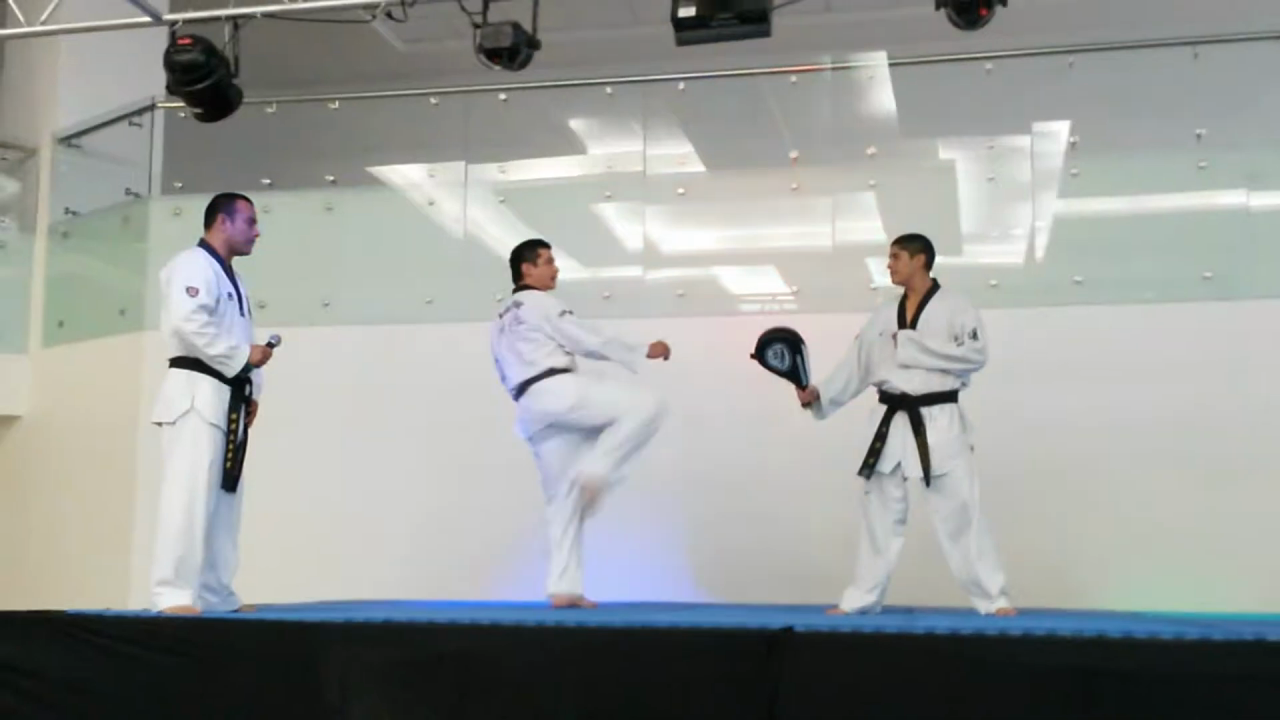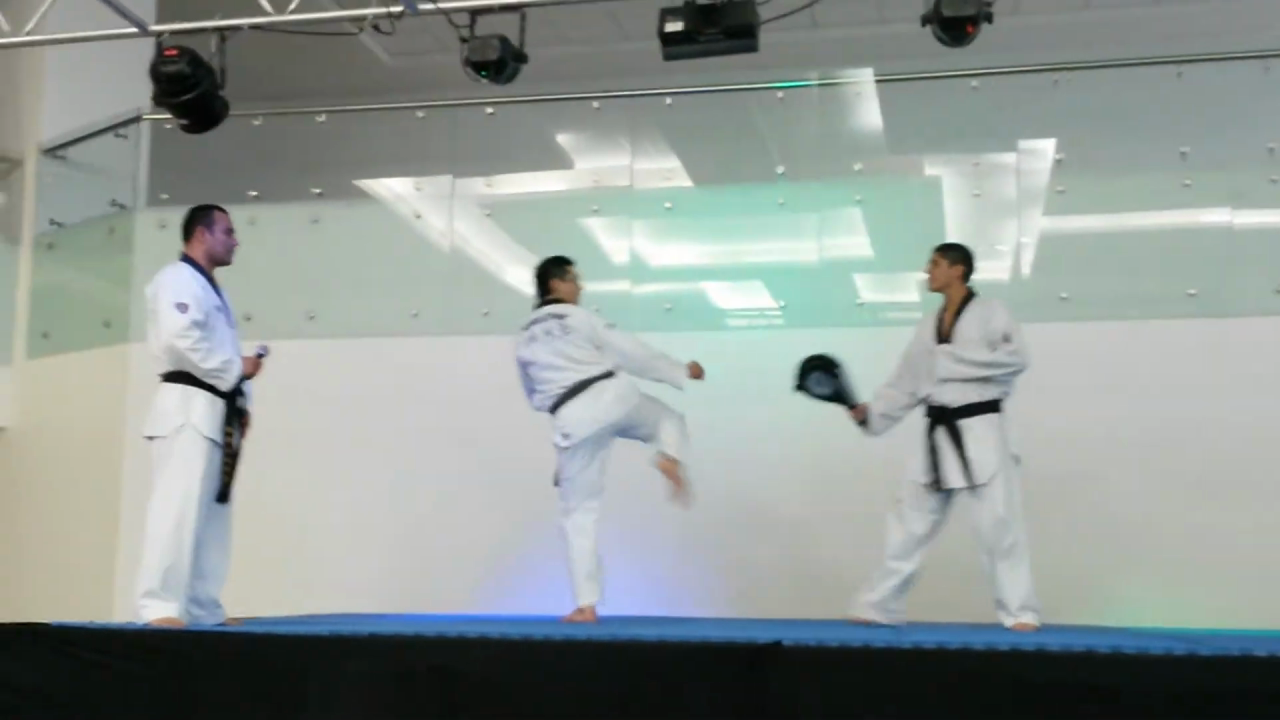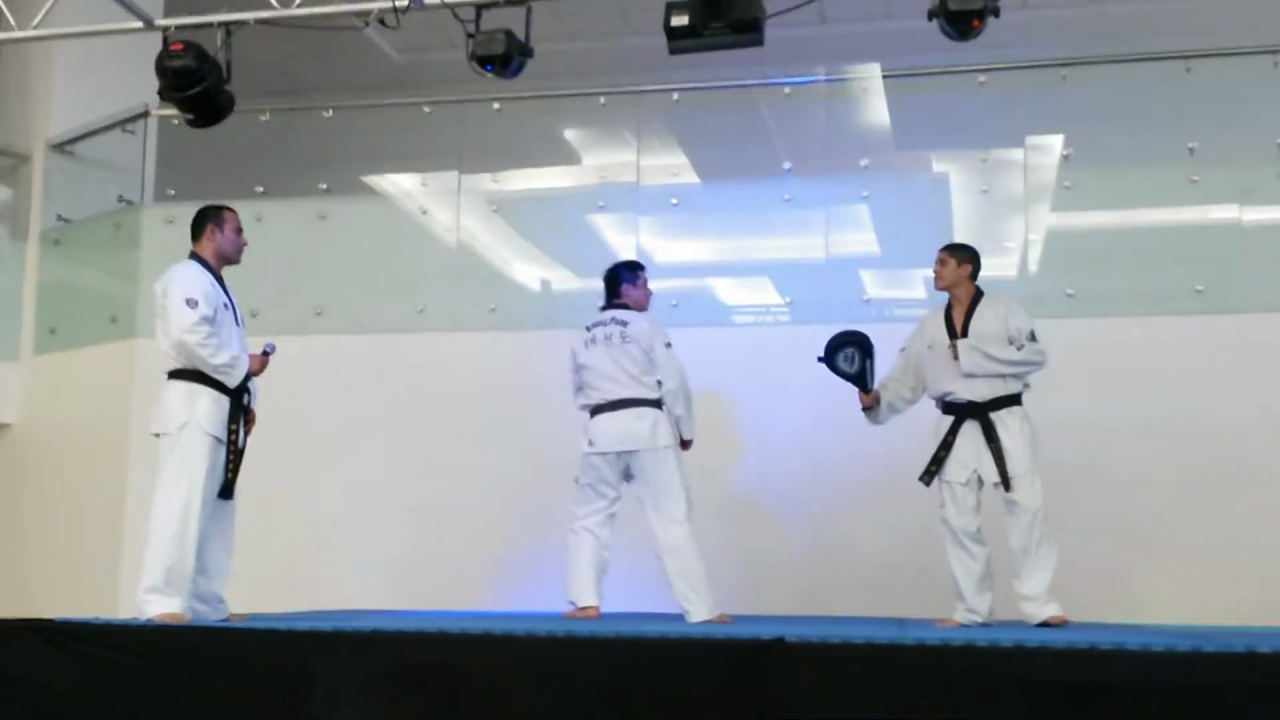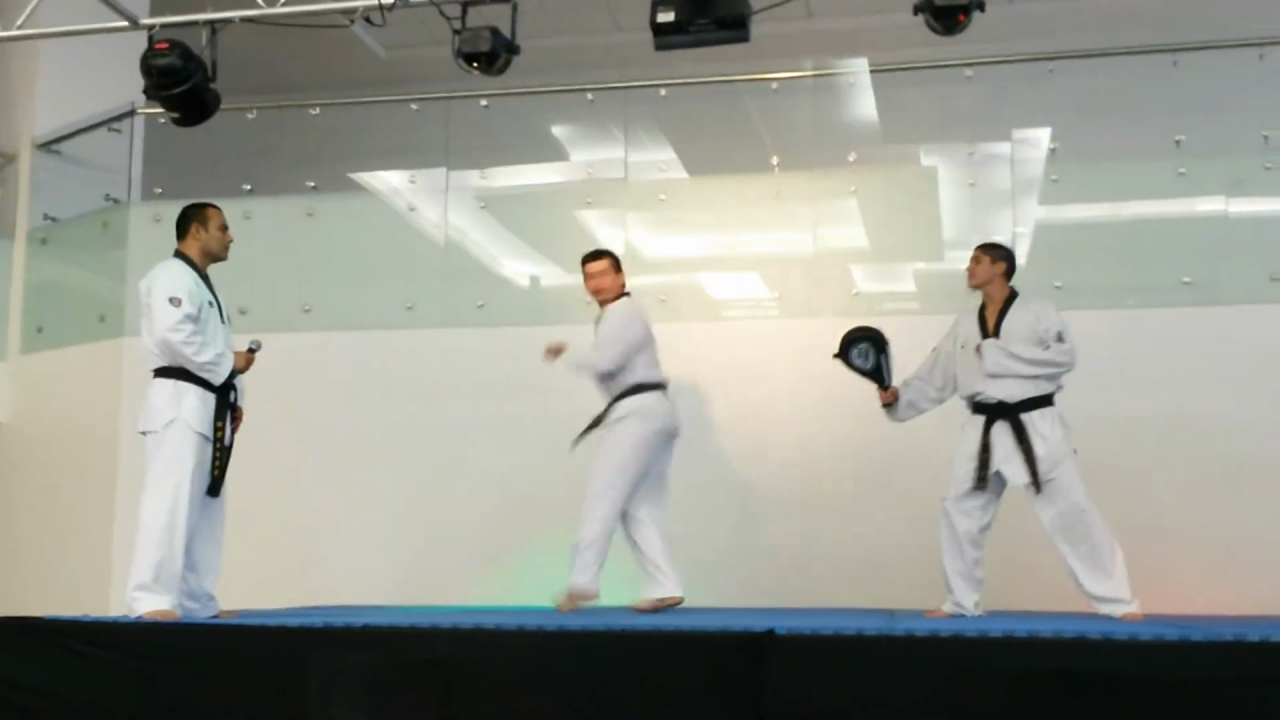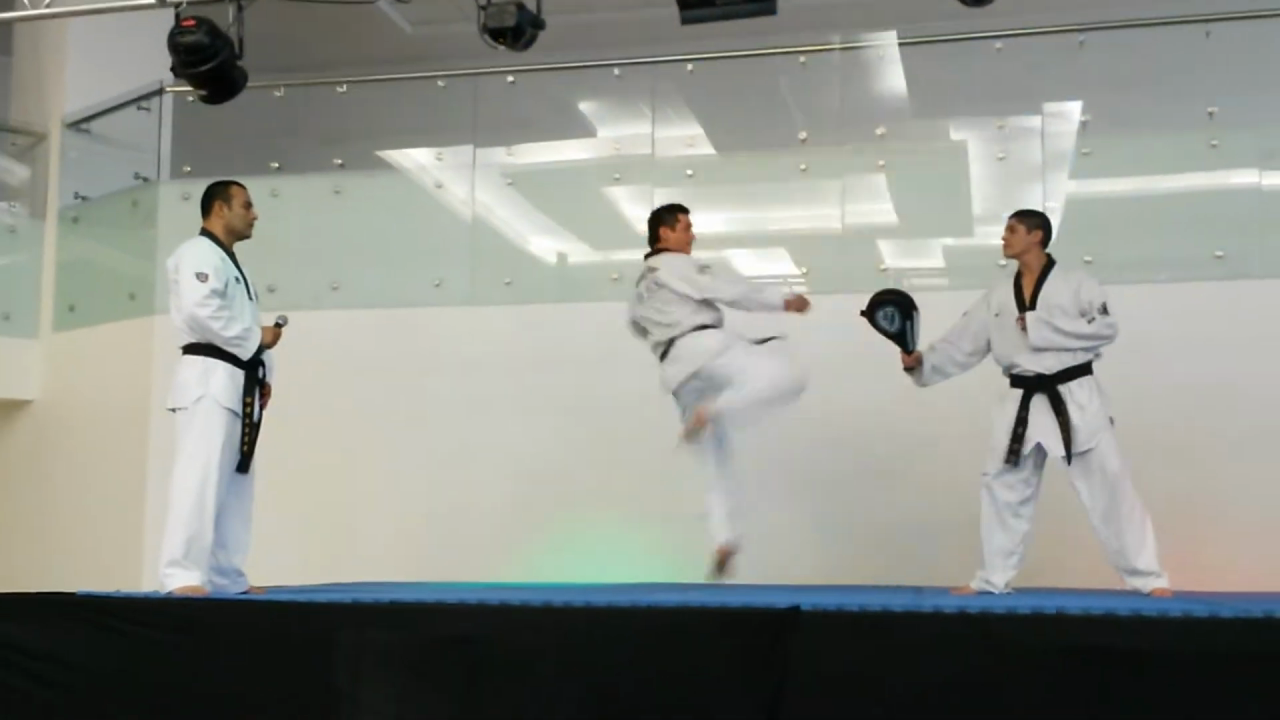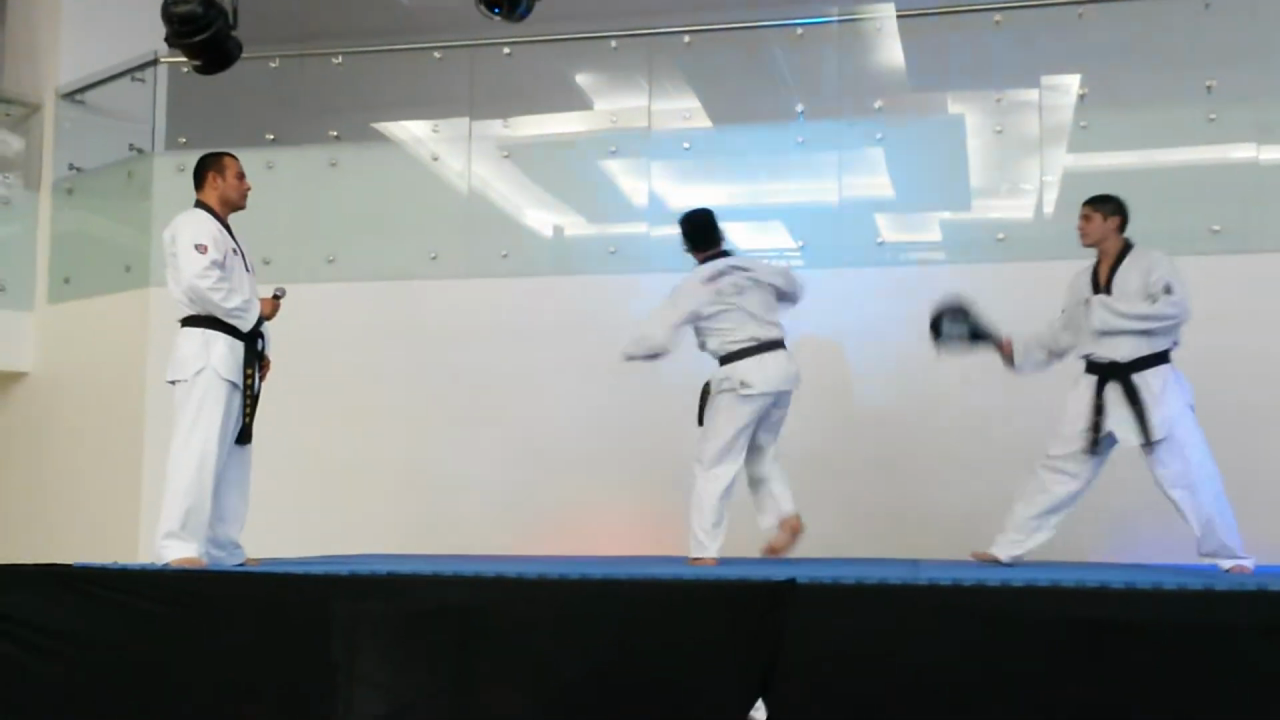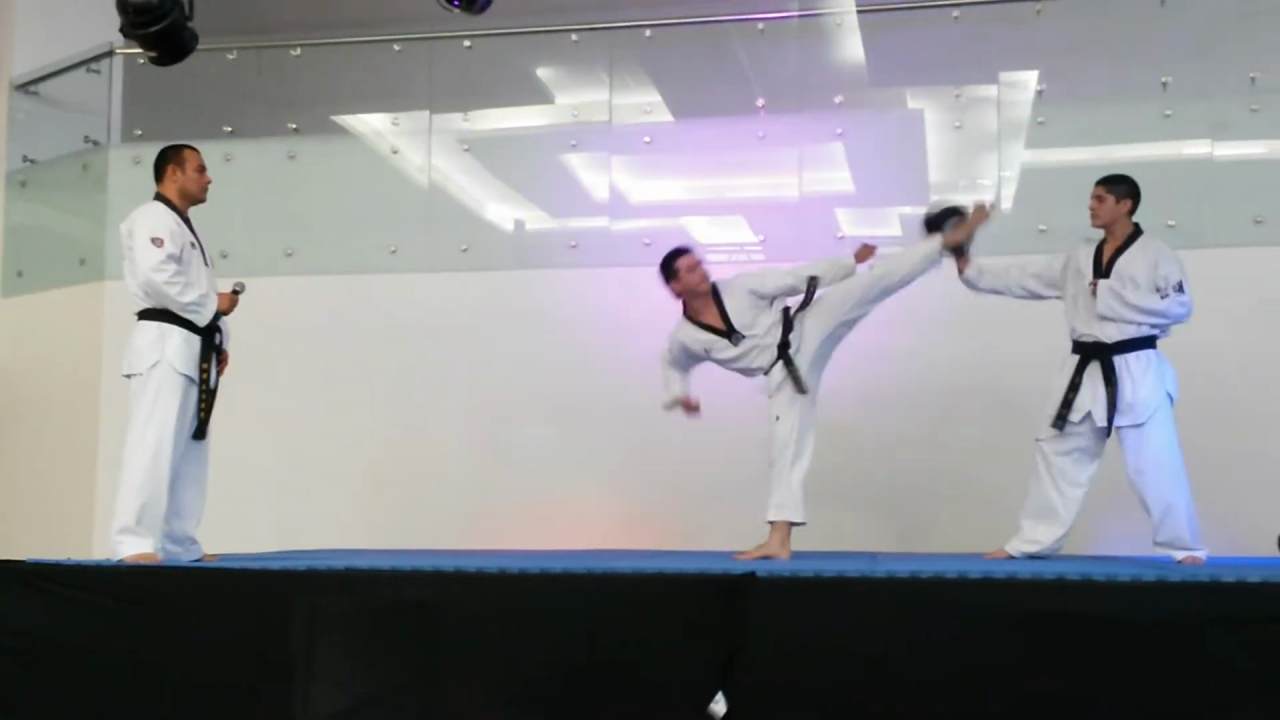
dt=0.5s
person 1, frame 1
left shoulder: (231, 279)
right shoulder: (192, 265)
right elbow: (187, 324)
left wrist: (250, 392)
right wrist: (243, 356)
left hip: (225, 400)
right hip: (196, 395)
left knee: (223, 497)
right knee: (189, 494)
left ankle: (216, 593)
right ankle: (173, 593)
person 1, frame 2
left shoulder: (210, 289)
right shoulder: (178, 279)
right elbow: (179, 341)
left wrist: (239, 402)
right wrist: (236, 369)
left hip: (214, 412)
right hip: (188, 408)
left knee: (211, 510)
right knee: (178, 504)
left ankle: (201, 606)
right ankle: (158, 605)
person 1, frame 3
left shoulder: (217, 287)
right shoulder: (187, 277)
right elbow: (188, 336)
left wrist: (244, 400)
right wrist: (244, 366)
left hip: (219, 408)
right hip: (194, 404)
left knee: (216, 506)
right knee: (182, 501)
left ankle: (205, 603)
right ankle: (161, 601)
person 1, frame 4
left shoulder: (204, 286)
right shoulder: (173, 276)
right elbow: (173, 335)
left wrist: (232, 397)
right wrist: (229, 364)
left hip: (207, 406)
right hip: (180, 402)
left knee: (205, 506)
right knee: (170, 500)
left ankle: (195, 600)
right ankle: (150, 599)
person 1, frame 5
left shoulder: (231, 263)
right shoulder: (198, 253)
right elbow: (200, 311)
left wrist: (261, 375)
right wrist: (257, 339)
left hip: (236, 383)
right hip: (209, 379)
left knee: (235, 482)
right knee: (200, 476)
left ankle: (225, 576)
right ankle: (182, 574)
person 1, frame 6
left shoulder: (224, 234)
right shoulder: (194, 225)
right elbow: (200, 283)
left wrist: (258, 347)
right wrist: (255, 310)
left hip: (233, 354)
right hip: (209, 351)
left knee: (232, 454)
right knee: (199, 449)
left ankle: (222, 547)
right ankle: (178, 547)
person 1, frame 7
left shoulder: (185, 228)
right shoulder: (153, 218)
right elbow: (156, 277)
left wrist: (217, 340)
right wrist: (213, 305)
left hip: (192, 348)
right hip: (165, 344)
left knee: (189, 449)
right knee: (154, 443)
left ankle: (178, 543)
right ankle: (134, 542)
person 2, frame 1
left shoulder: (954, 306)
right shoulder: (884, 315)
left elbow: (976, 354)
right elbow: (856, 365)
left wrist: (914, 348)
right wrist: (819, 394)
left hip: (937, 419)
right hip: (891, 421)
left knee: (958, 511)
right knee: (880, 511)
left ankle: (992, 598)
right ankle: (861, 599)
person 2, frame 2
left shoulder: (991, 313)
right shoulder: (929, 327)
left elbow: (1015, 359)
right elbow: (905, 384)
left wrist: (952, 361)
right wrist: (870, 412)
left hip: (980, 429)
right hip: (938, 432)
left knee: (998, 522)
right knee: (910, 519)
left ankle: (1018, 612)
right ankle: (878, 605)
person 2, frame 3
left shoulder: (1004, 310)
right shoulder: (929, 327)
left elbow: (1035, 354)
right elbow: (906, 380)
left wrist: (972, 355)
right wrist: (877, 399)
left hip: (1003, 422)
right hip: (956, 429)
left knee: (1026, 510)
right knee: (959, 520)
left ankle: (1038, 604)
right ankle: (972, 609)
person 2, frame 4
left shoulder: (1037, 312)
right shoulder: (963, 327)
left elbow: (1064, 356)
right elbow: (933, 380)
left wrist: (996, 354)
right wrist: (898, 397)
left hip: (1036, 425)
right hip: (986, 429)
left knee: (1073, 513)
right knee: (960, 511)
left ankle: (1117, 602)
right ankle: (961, 601)
person 2, frame 5
left shoulder: (1075, 282)
right shoulder: (997, 296)
left elbow: (1106, 329)
right elbow: (962, 345)
left wrist: (1040, 326)
right wrist: (921, 362)
left hip: (1073, 396)
right hip: (1023, 401)
left knee: (1109, 485)
right knee: (1002, 486)
left ankle: (1148, 577)
right ankle: (992, 579)
person 2, frame 6
left shoulder: (1151, 263)
right shoulder: (1083, 281)
left elbow: (1174, 309)
right elbow: (1060, 336)
left wrist: (1106, 310)
right wrist: (1017, 353)
left hip: (1151, 384)
right hip: (1099, 387)
left knee: (1189, 472)
right knee: (1061, 463)
left ankle: (1228, 556)
right ankle: (1009, 546)
person 2, frame 7
left shoulder: (1155, 253)
right shoulder: (1079, 258)
left elbow: (1180, 306)
right elbow: (1023, 279)
left wrist: (1112, 296)
right wrist: (970, 269)
left hip: (1135, 369)
right hip: (1085, 369)
left knee: (1154, 461)
right knee: (1057, 450)
left ankle: (1183, 545)
right ankle: (1032, 541)
person 3, frame 1
left shoulder: (502, 321)
right shoulder: (539, 302)
left elbow: (511, 377)
right elbow: (586, 339)
right wrist: (643, 351)
left hip: (533, 410)
right hip: (557, 393)
left knee: (564, 497)
right knee: (645, 406)
left ankle: (564, 589)
right ankle: (595, 474)
person 3, frame 2
left shoulder: (524, 339)
right shoulder: (580, 317)
left elbow: (534, 398)
right elbow: (632, 352)
right wrist: (681, 369)
left hip: (572, 420)
right hip: (612, 396)
left knee: (579, 513)
right knee: (669, 418)
left ankle: (585, 605)
right ankle: (669, 458)
person 3, frame 3
left shoulder: (584, 338)
right shoulder: (646, 328)
left elbow: (580, 396)
right elbow: (674, 383)
right wrist: (686, 431)
left hip: (602, 431)
right hip: (647, 427)
left knee: (590, 520)
right knee: (672, 522)
left ankle: (585, 602)
right ankle: (701, 609)
person 3, frame 4
left shoulder: (627, 312)
right shoulder: (594, 322)
left elbow: (602, 361)
left wrist: (563, 353)
left hip: (640, 412)
right hip: (634, 415)
left knee: (603, 500)
right knee: (640, 509)
left ankle: (582, 585)
right ankle: (666, 589)
person 3, frame 5
left shoulder: (644, 284)
right shoulder: (673, 266)
left elbow: (638, 326)
right elbow: (726, 288)
right wrist: (783, 299)
left hip: (683, 369)
right hip: (702, 353)
left knee: (717, 454)
right knee: (785, 377)
left ankle: (724, 541)
right ankle: (713, 413)
person 3, frame 6
left shoulder: (693, 286)
right shoulder: (756, 269)
left elbow: (652, 340)
right elbow: (792, 290)
left wrist: (634, 349)
left hip: (744, 377)
right hip: (781, 367)
left knee: (714, 464)
right knee: (759, 454)
left ankle: (704, 551)
right ankle: (785, 517)
person 3, frame 7
left shoulder: (737, 286)
right shoulder: (685, 336)
left elbow: (799, 277)
right elbow: (672, 364)
left wrist: (851, 262)
right wrist: (679, 396)
left hip: (807, 330)
right hip: (786, 371)
left knee: (866, 285)
right knee: (789, 441)
left ankle: (948, 242)
right ankle: (779, 539)
